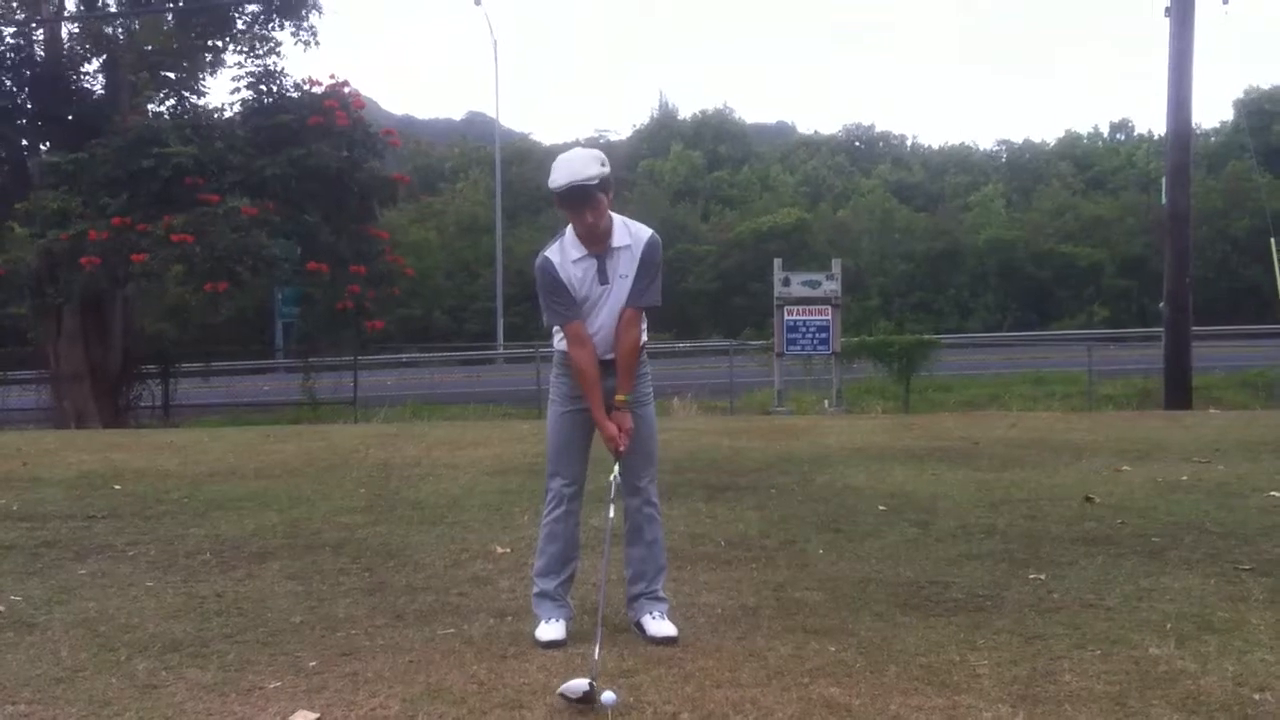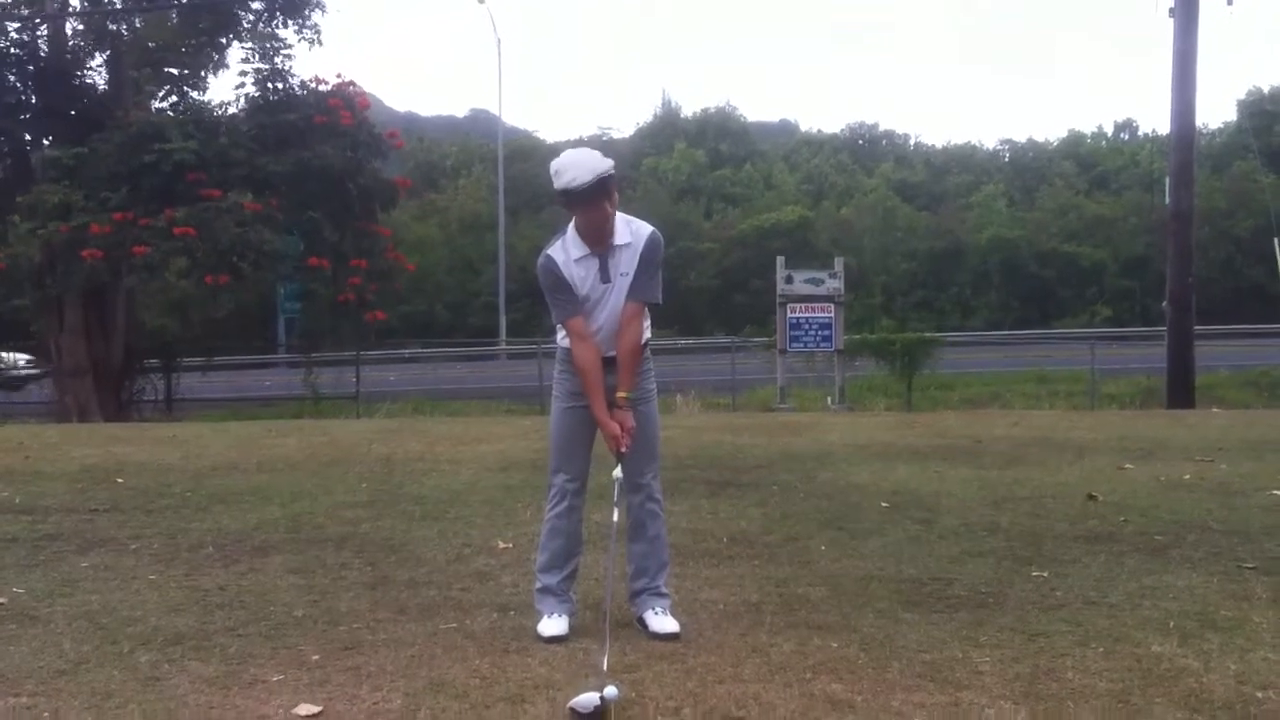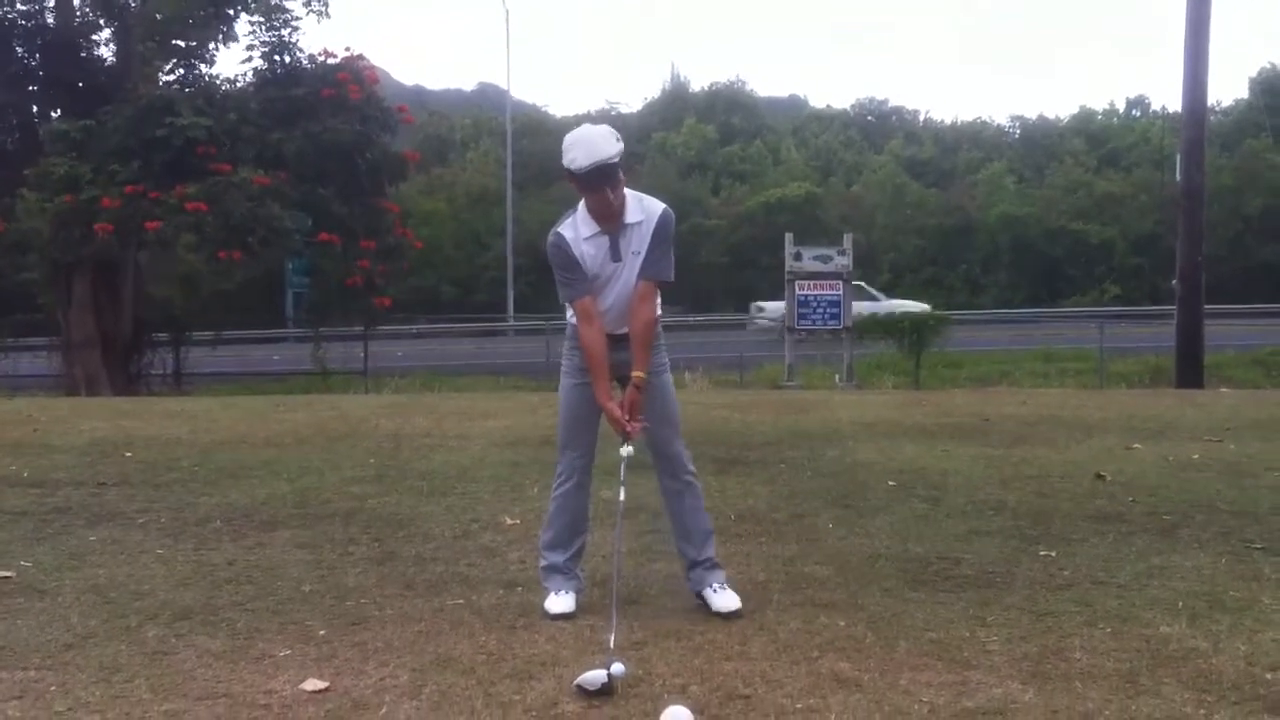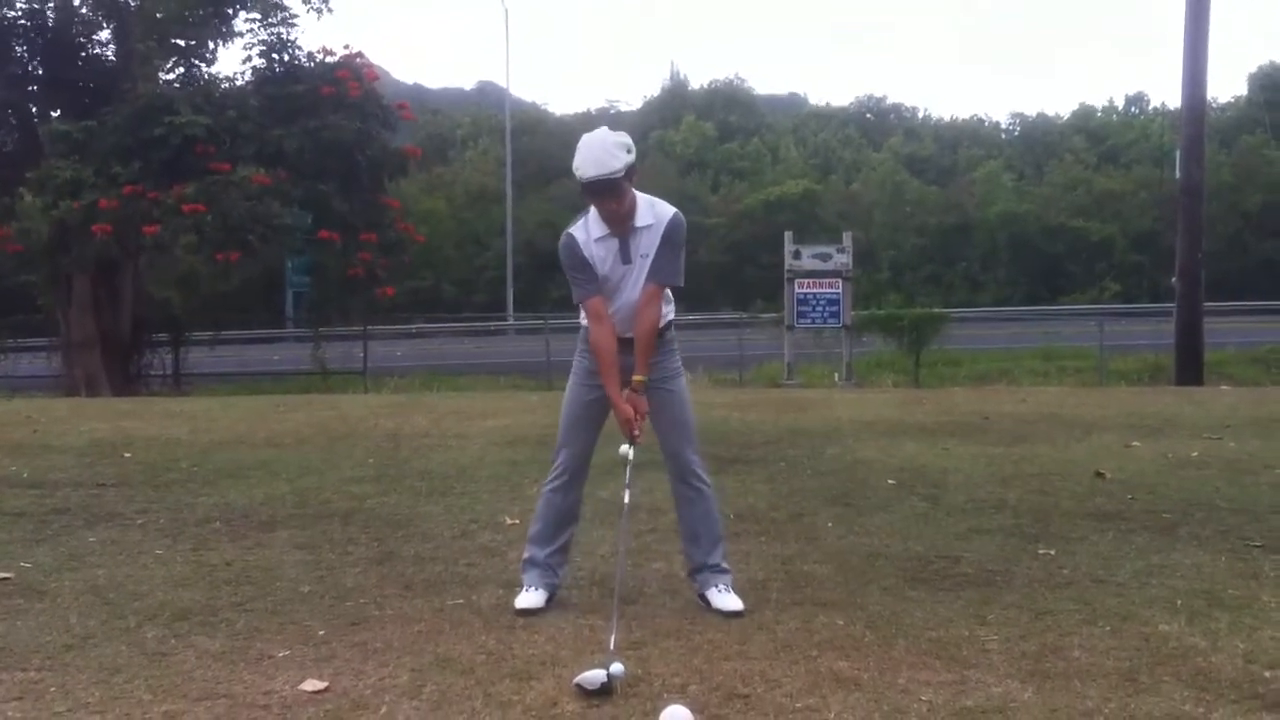
dt=1s
person 1, frame 1
left shoulder: (644, 244)
right shoulder: (551, 263)
left elbow: (629, 330)
right elbow: (578, 345)
left wrist: (623, 406)
right wrist: (601, 417)
left hip: (630, 372)
right hip: (572, 376)
left knee: (641, 490)
right knee: (562, 490)
left ankle: (648, 603)
right ankle: (551, 606)
person 1, frame 2
left shoulder: (645, 241)
right shoulder: (553, 261)
left elbow: (631, 325)
right elbow: (581, 341)
left wrist: (623, 403)
right wrist: (602, 415)
left hip: (633, 367)
right hip: (575, 371)
left knee: (644, 485)
right knee: (566, 485)
left ankle: (651, 597)
right ankle: (554, 600)
person 1, frame 3
left shoulder: (657, 218)
right shoulder: (563, 239)
left elbow: (643, 304)
right elbow: (587, 320)
left wrist: (637, 383)
right wrist: (603, 398)
left hip: (644, 345)
right hip: (586, 349)
left knee: (674, 459)
right knee: (573, 465)
left ankle: (706, 572)
right ankle: (560, 577)
person 1, frame 4
left shoulder: (668, 222)
right shoulder: (575, 240)
left elbow: (649, 307)
right elbow: (599, 321)
left wrist: (639, 385)
right wrist: (616, 396)
left hip: (656, 347)
right hip: (597, 351)
left knee: (687, 463)
right knee: (568, 463)
left ankle: (712, 576)
right ankle: (540, 574)
